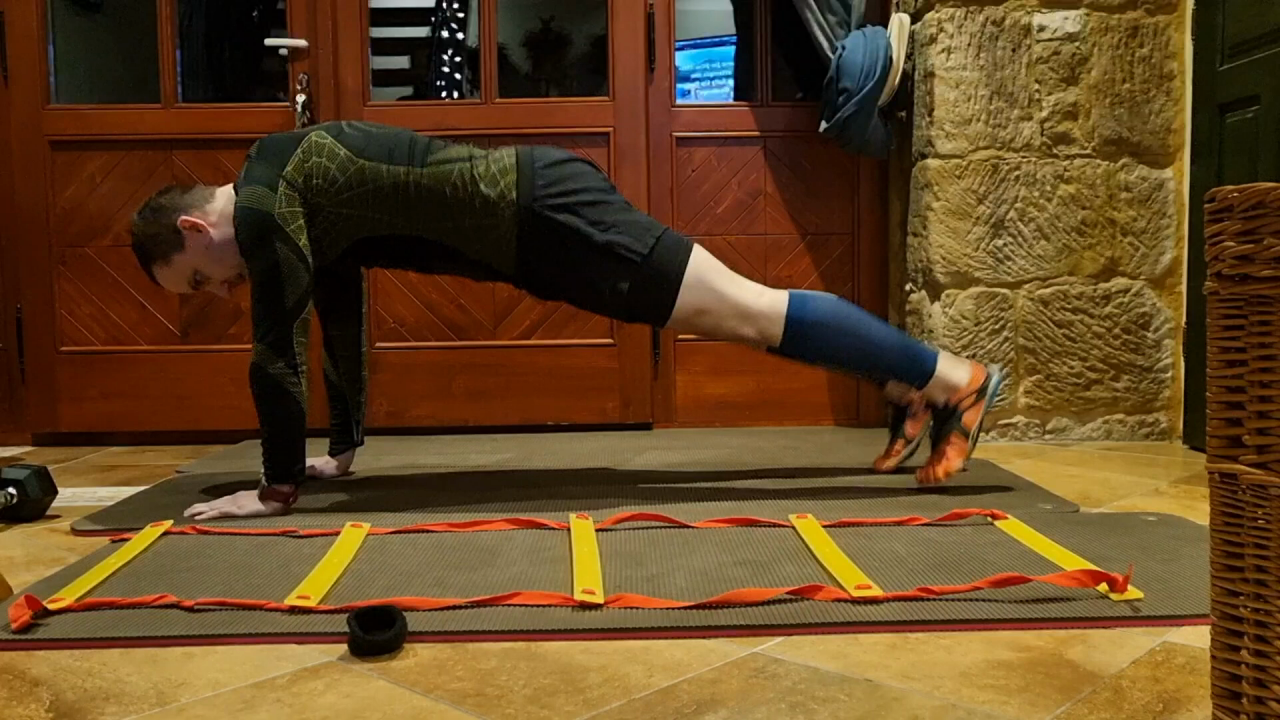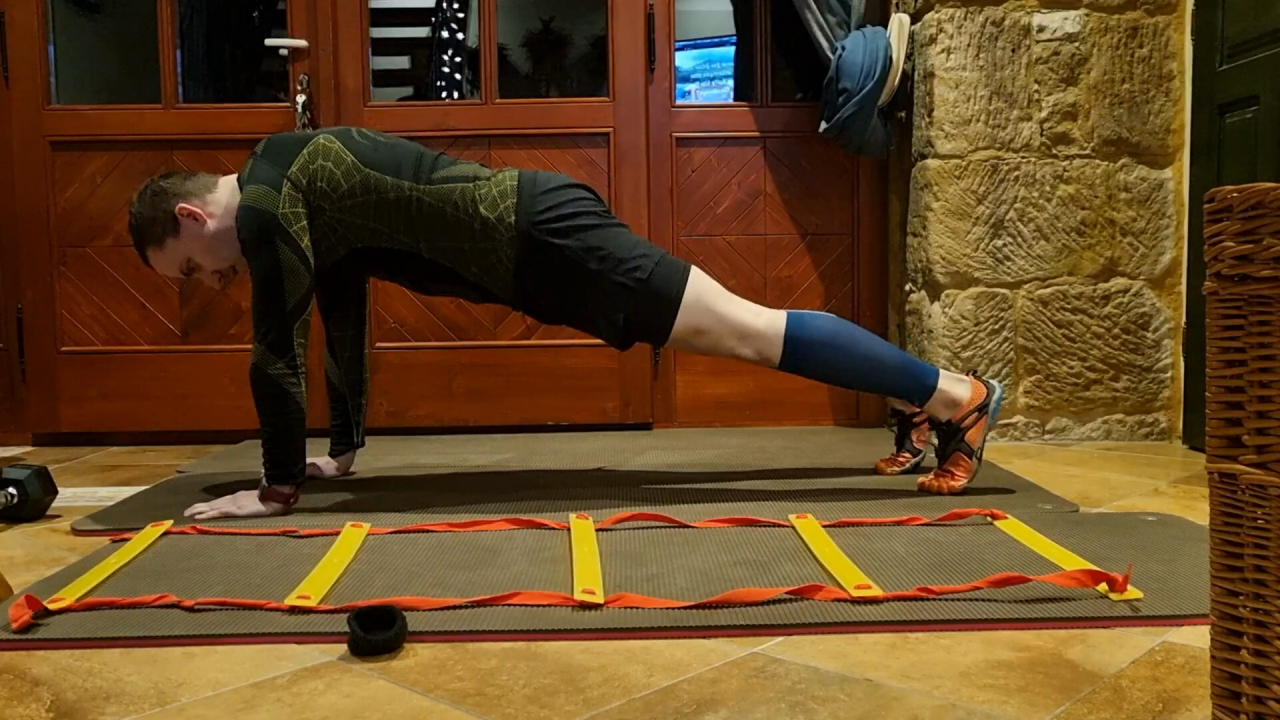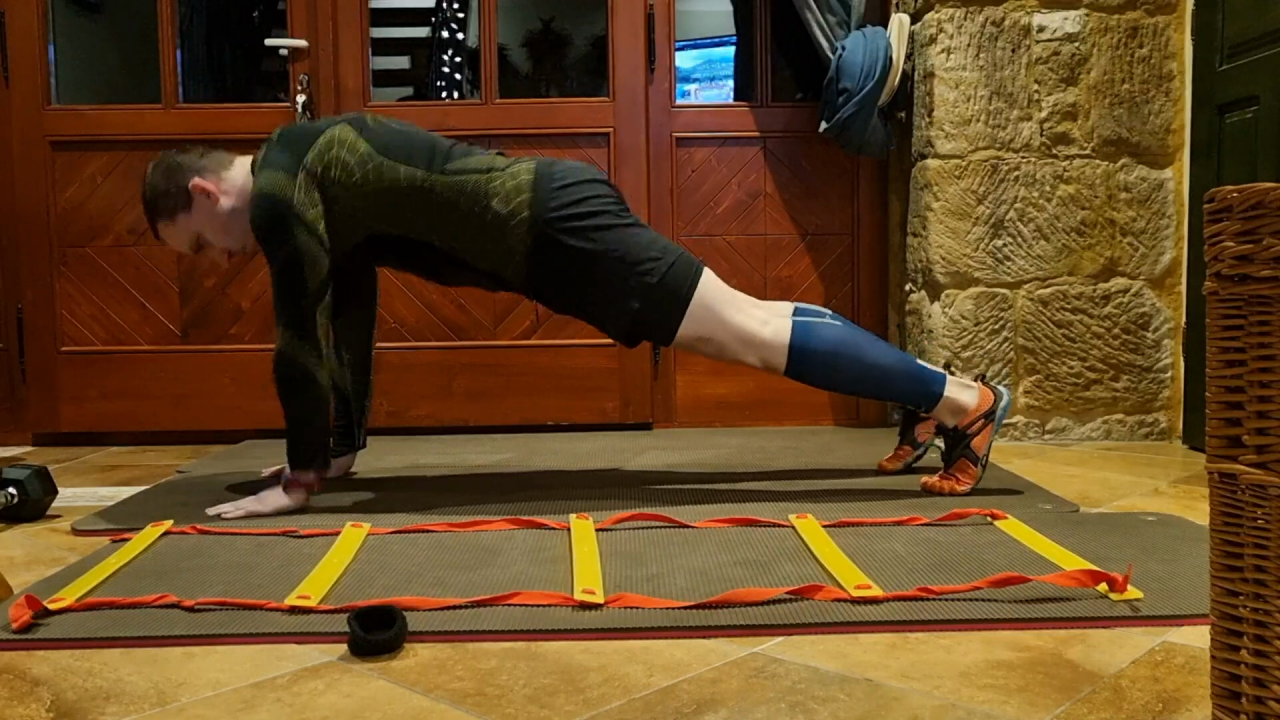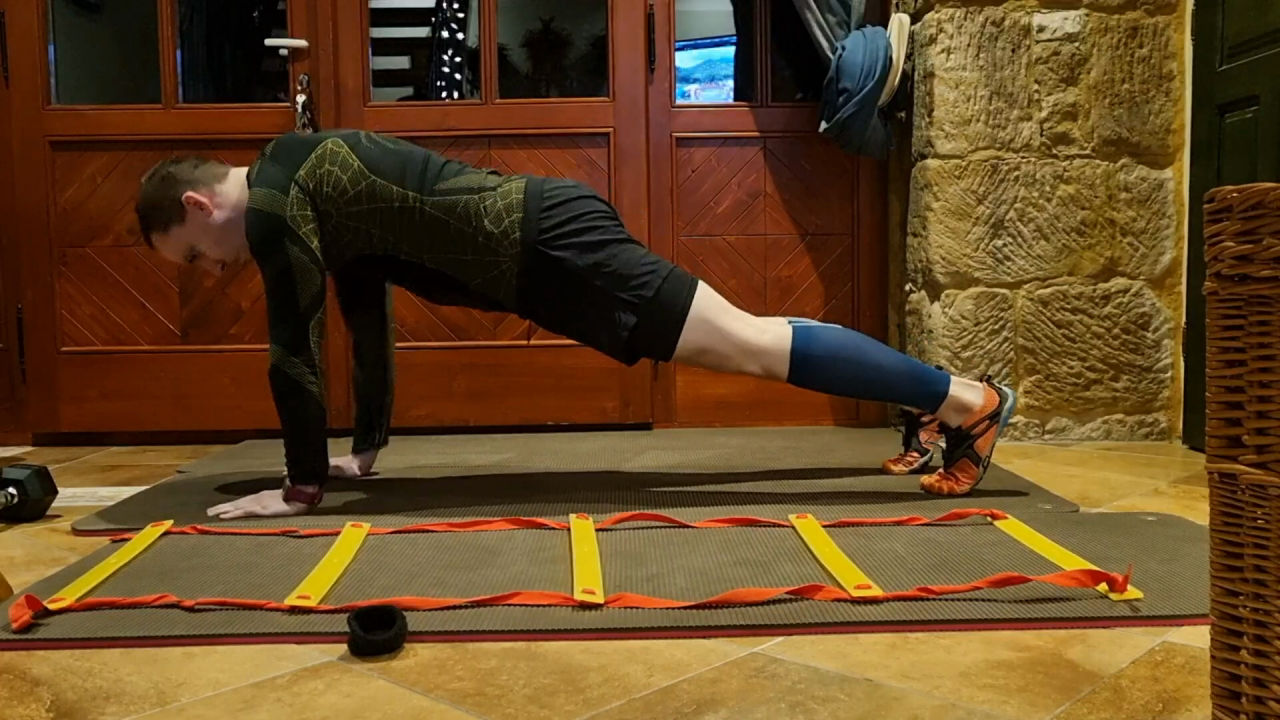
dt=0.3s
person 1, frame 1
left shoulder: (263, 206)
right shoulder: (304, 189)
left elbow: (276, 347)
right elbow: (339, 319)
left wrist: (280, 483)
right wrist: (338, 448)
left hip: (538, 211)
right hip: (533, 207)
left knee: (746, 315)
right knee: (740, 314)
left ankle: (949, 384)
right ankle: (907, 394)
person 1, frame 2
left shoulder: (265, 206)
right shoulder: (303, 186)
left elbow: (274, 351)
right elbow: (343, 321)
left wrist: (278, 483)
right wrist: (342, 449)
left hip: (539, 235)
right hip: (536, 224)
left knee: (746, 331)
right knee: (743, 325)
left ankle: (954, 396)
right ankle: (919, 401)
person 1, frame 3
left shoulder: (278, 194)
right shoulder: (318, 169)
left elbow: (303, 334)
right elbow: (348, 312)
left wrist: (302, 478)
right wrist: (341, 445)
left hip: (553, 229)
right hip: (550, 209)
left knee: (751, 341)
right knee: (746, 325)
left ankle: (960, 402)
right ankle: (916, 414)
person 1, frame 4
left shoulder: (272, 204)
right shoulder: (309, 177)
left elbow: (293, 351)
right elbow: (365, 311)
left wrist: (300, 486)
right wrist: (365, 448)
left hip: (543, 246)
right hip: (541, 221)
left knee: (750, 347)
right knee: (744, 337)
left ankle: (965, 400)
right ankle: (929, 396)
